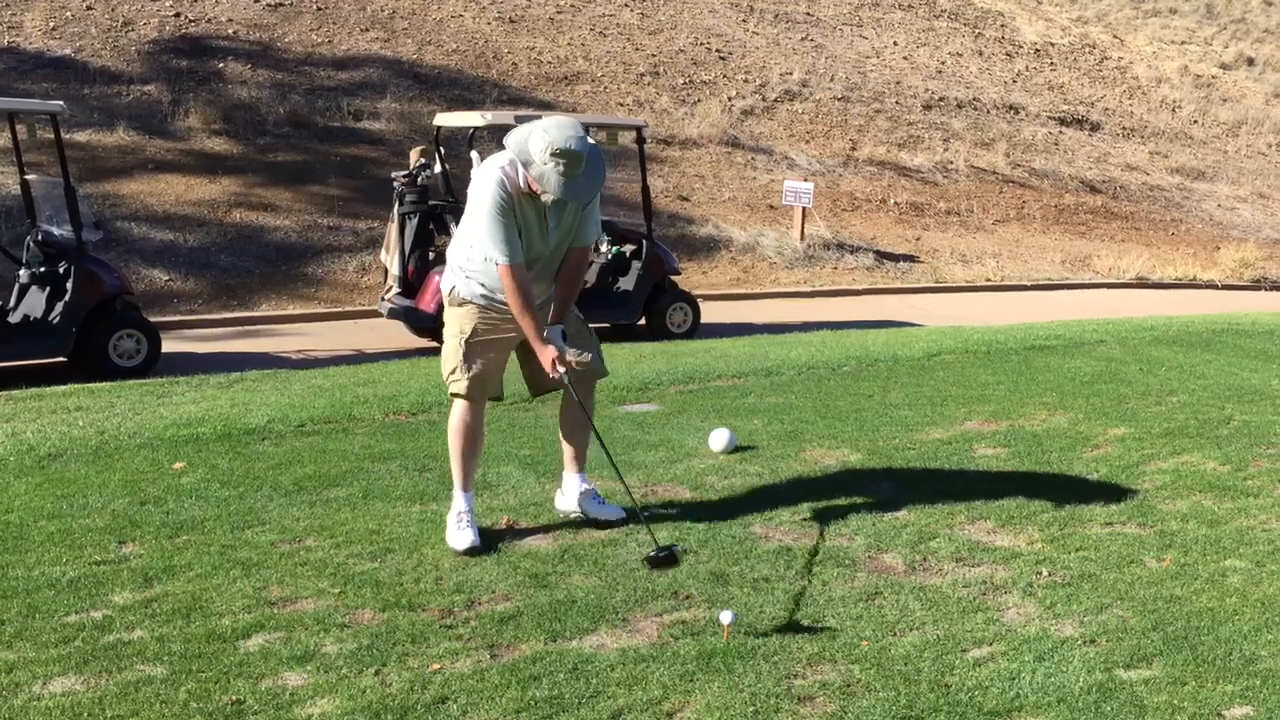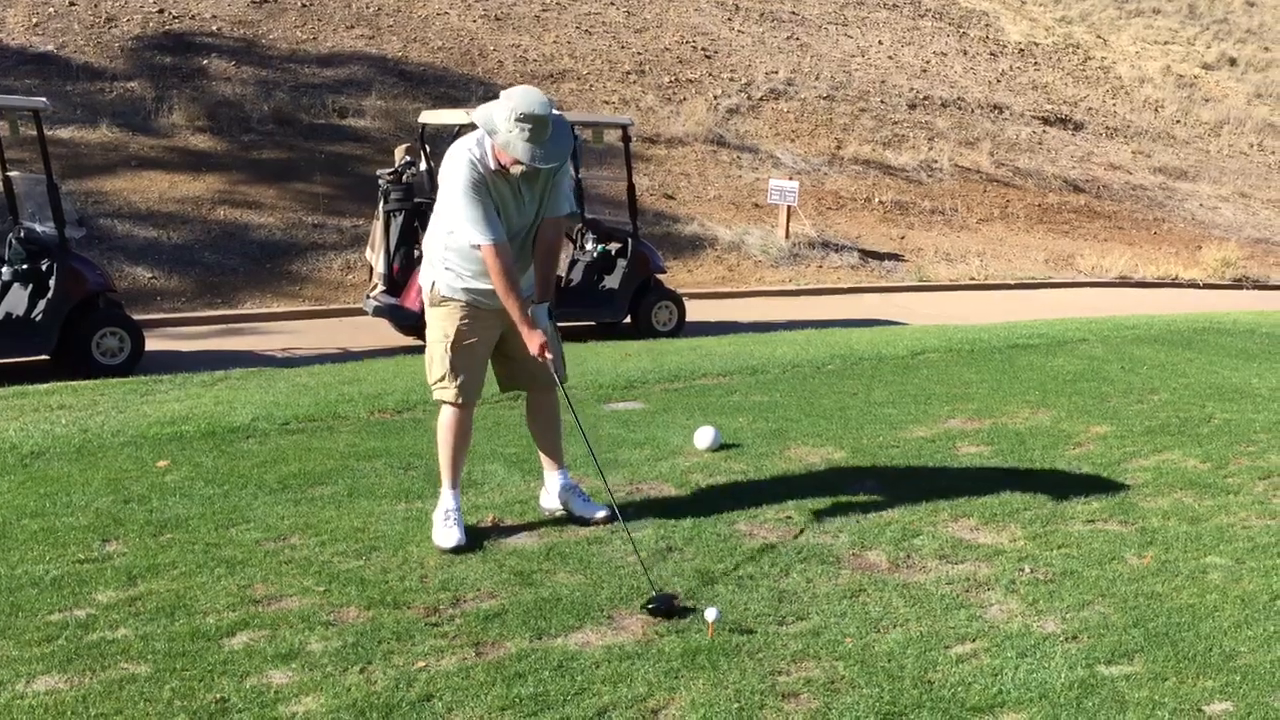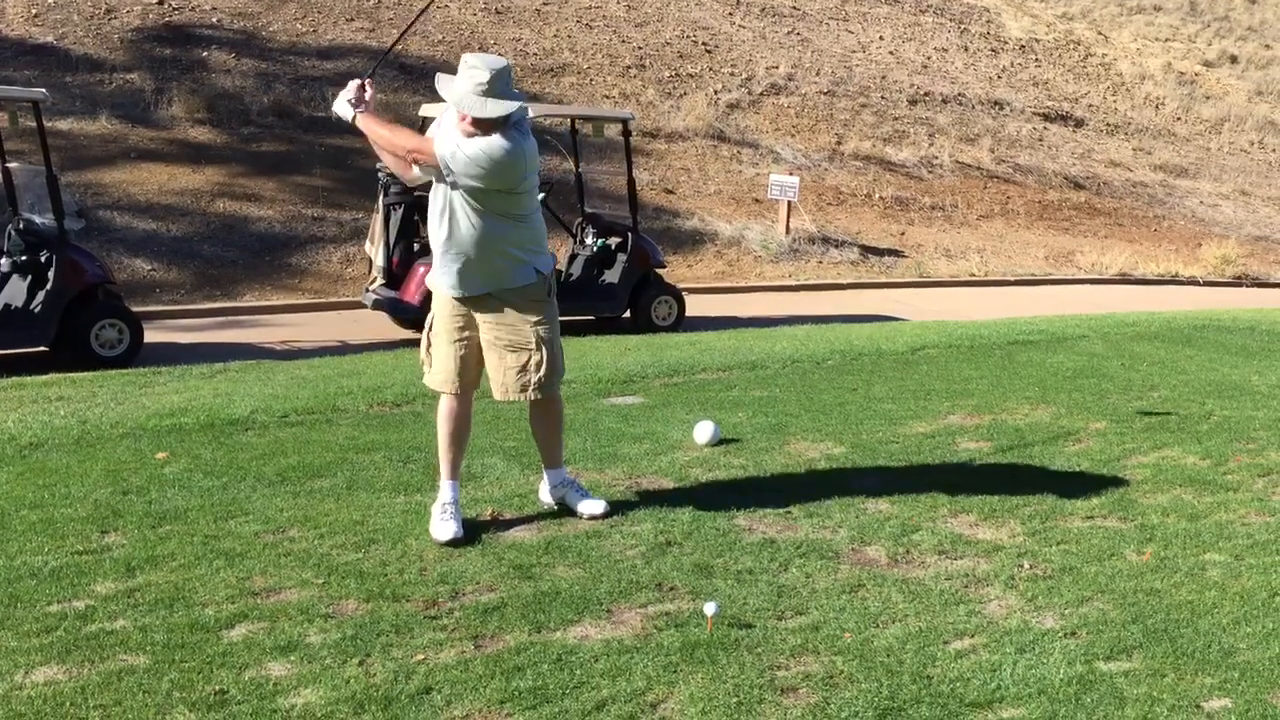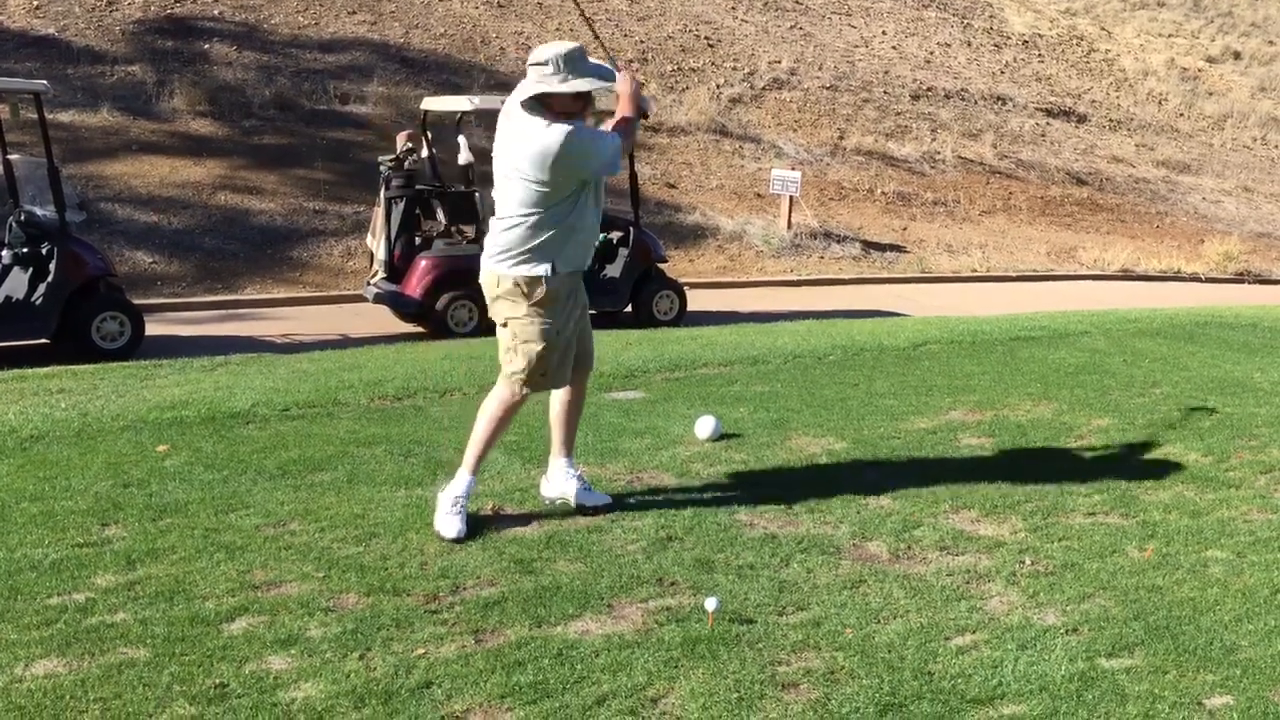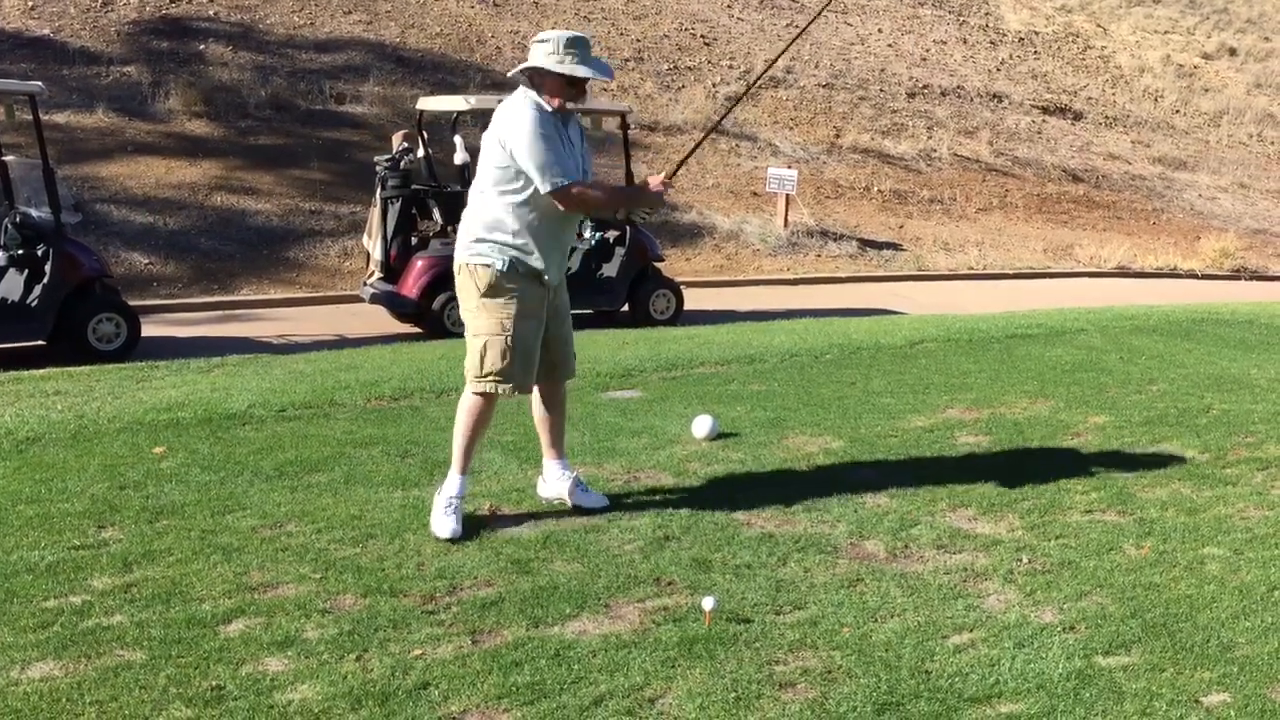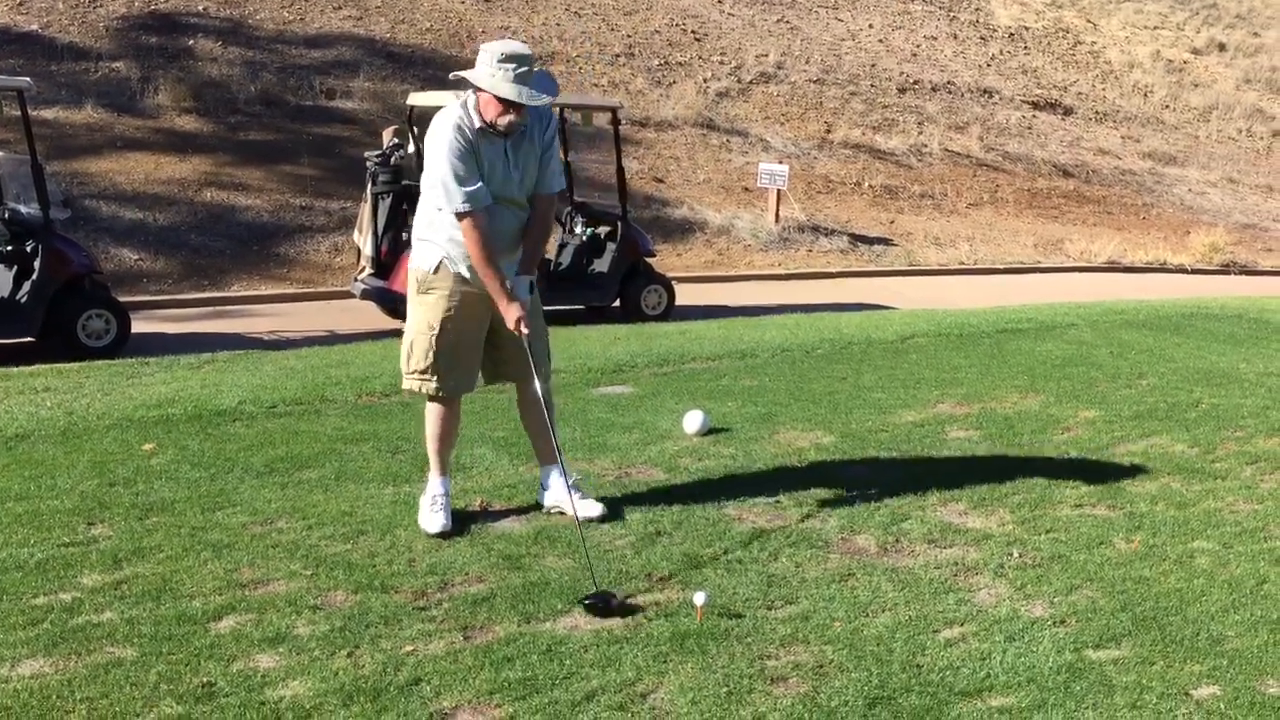
dt=0.7s
person 1, frame 1
left shoulder: (582, 180)
right shoulder: (494, 182)
left elbow: (578, 255)
right elbow: (510, 276)
left wrist: (556, 326)
right wrist: (538, 346)
left hip: (547, 296)
right hip: (480, 295)
left knee: (583, 379)
right knee: (468, 396)
left ankle: (575, 489)
right ankle: (461, 507)
person 1, frame 2
left shoulder: (550, 156)
right shoulder: (464, 164)
left elbow: (551, 230)
right elbow: (494, 255)
left wrist: (540, 306)
right wrist: (525, 329)
left hip: (521, 288)
right hip: (459, 291)
left knee: (543, 385)
right knee: (458, 398)
left ankle: (556, 486)
right ankle: (448, 504)
person 1, frame 3
left shoulder: (506, 150)
right shoulder: (451, 121)
left elbow: (414, 148)
right elbow: (412, 171)
left wrist: (358, 115)
right wrist: (367, 117)
left hip: (517, 288)
right hip: (455, 284)
left knee: (542, 388)
right knee: (454, 389)
left ankle: (556, 480)
right ankle: (447, 495)
person 1, frame 4
left shoulder: (522, 108)
right shoulder: (563, 142)
right elbow: (616, 141)
right wrist: (629, 104)
left hip: (556, 270)
right hip: (528, 277)
left knee: (575, 369)
right knee: (518, 384)
left ankle: (560, 474)
right ankle: (459, 488)
person 1, frame 5
left shoulder: (563, 117)
right shoulder: (523, 116)
left elbow: (577, 193)
right elbow: (564, 197)
left wrist: (630, 198)
right wrist: (637, 194)
left hip: (545, 268)
right hip: (497, 267)
left knee: (553, 373)
right knee: (491, 381)
left ankle: (557, 474)
right ankle: (452, 489)
person 1, frame 6
left shoulder: (541, 120)
right shoulder: (451, 131)
left elbow: (544, 204)
right elbow: (471, 224)
left wrist: (524, 278)
right wrist: (502, 300)
left hip: (512, 270)
right hip: (449, 269)
left knee: (533, 375)
right knee: (443, 385)
left ankle: (553, 482)
right ankle: (437, 488)
